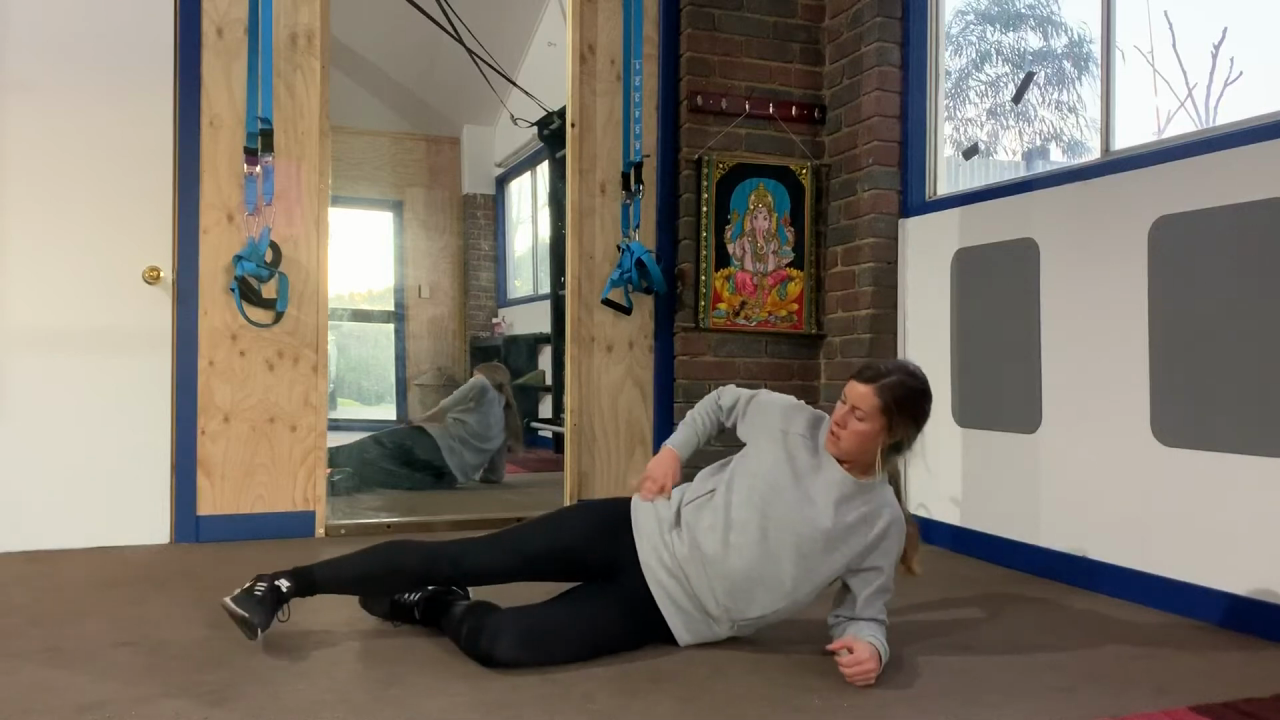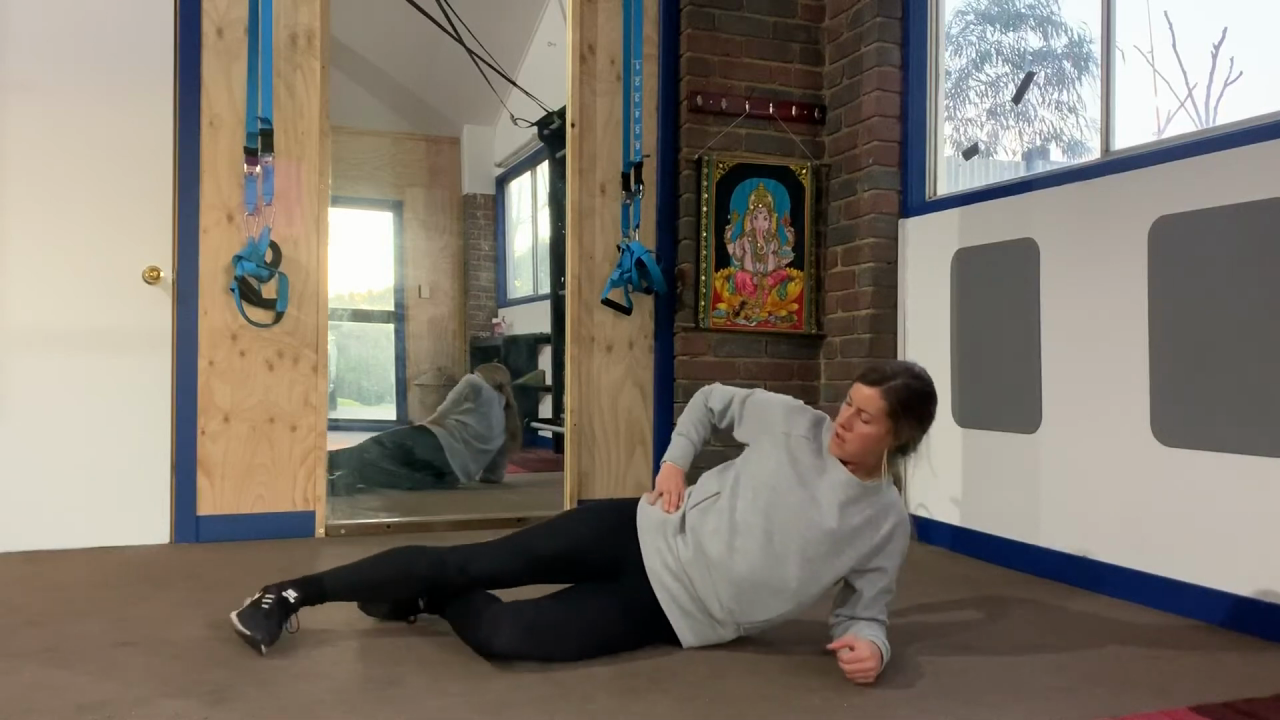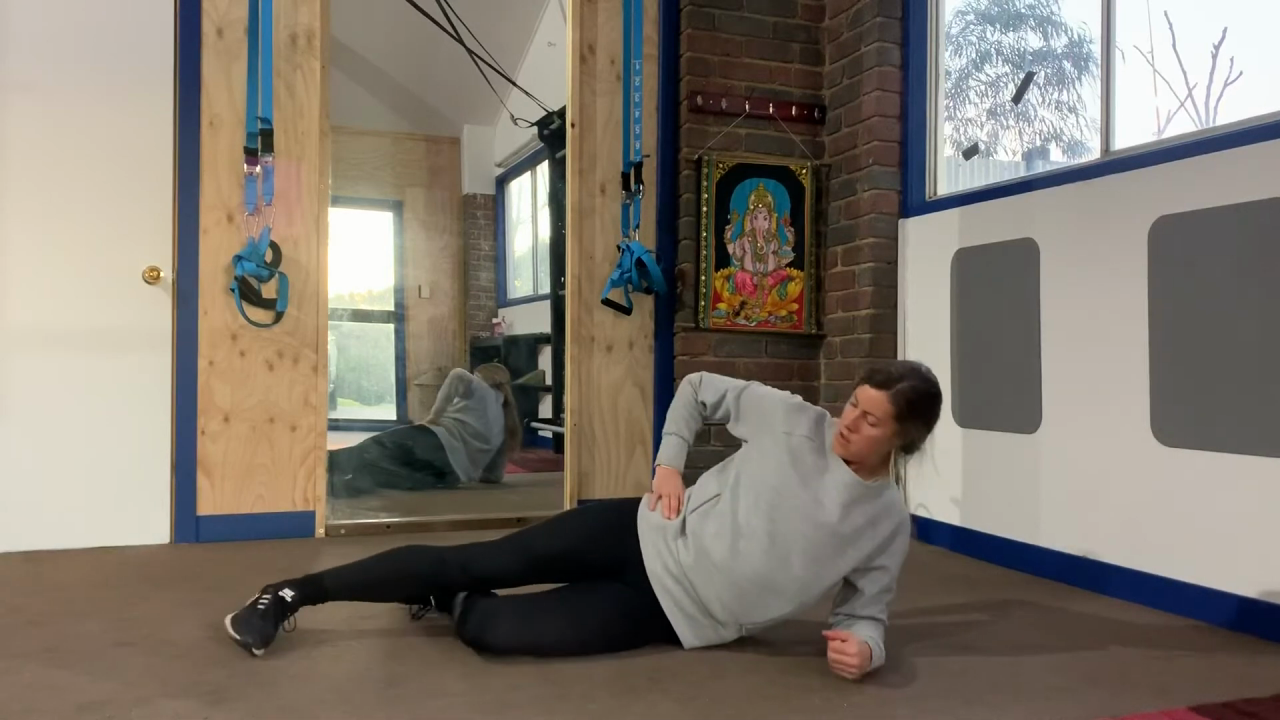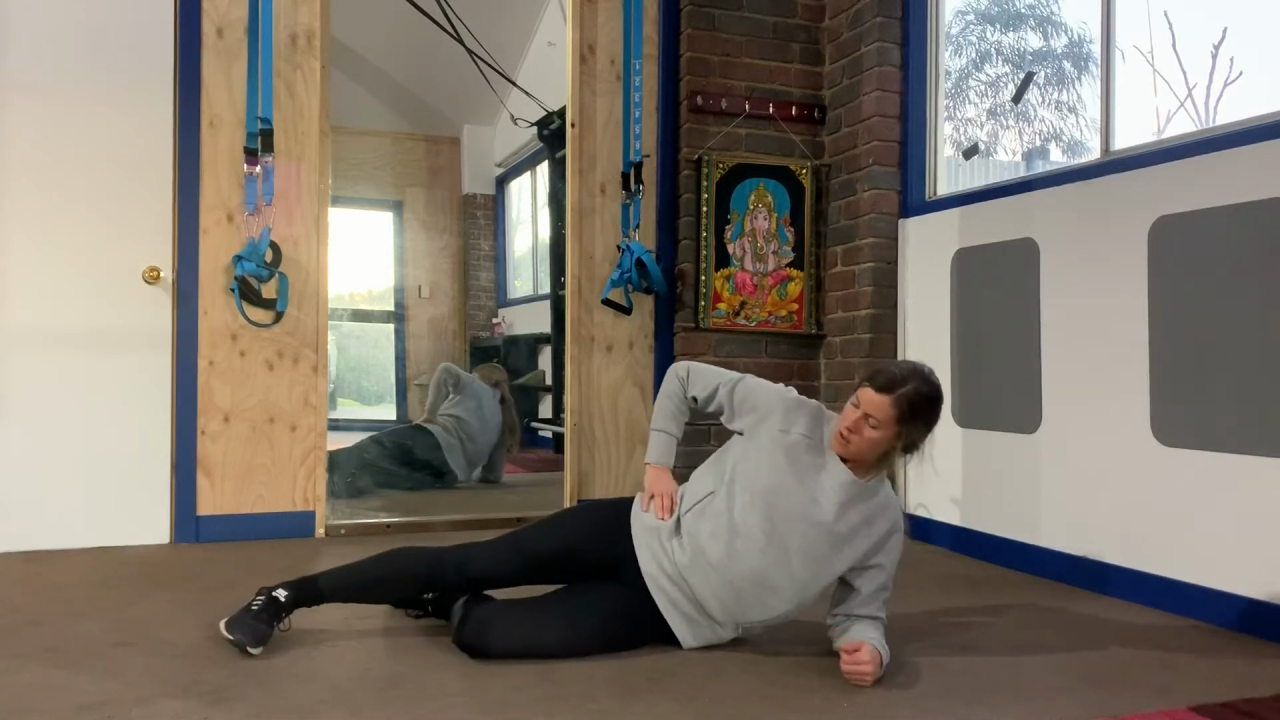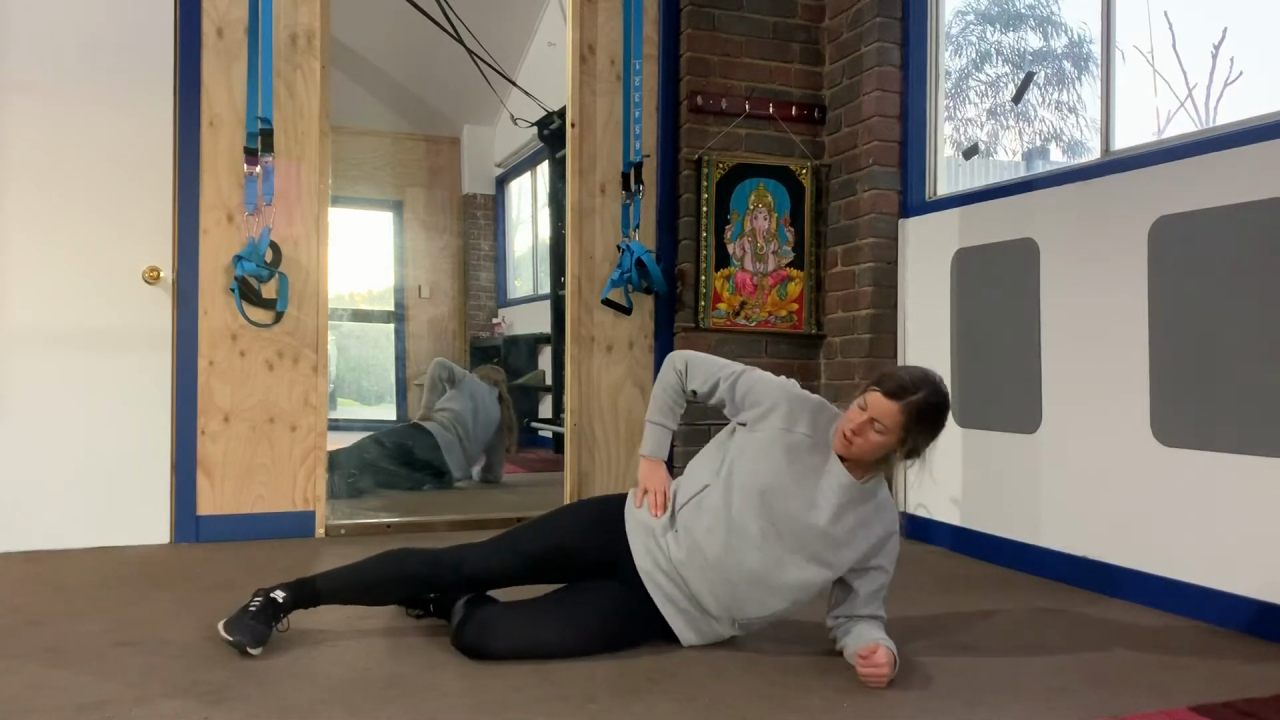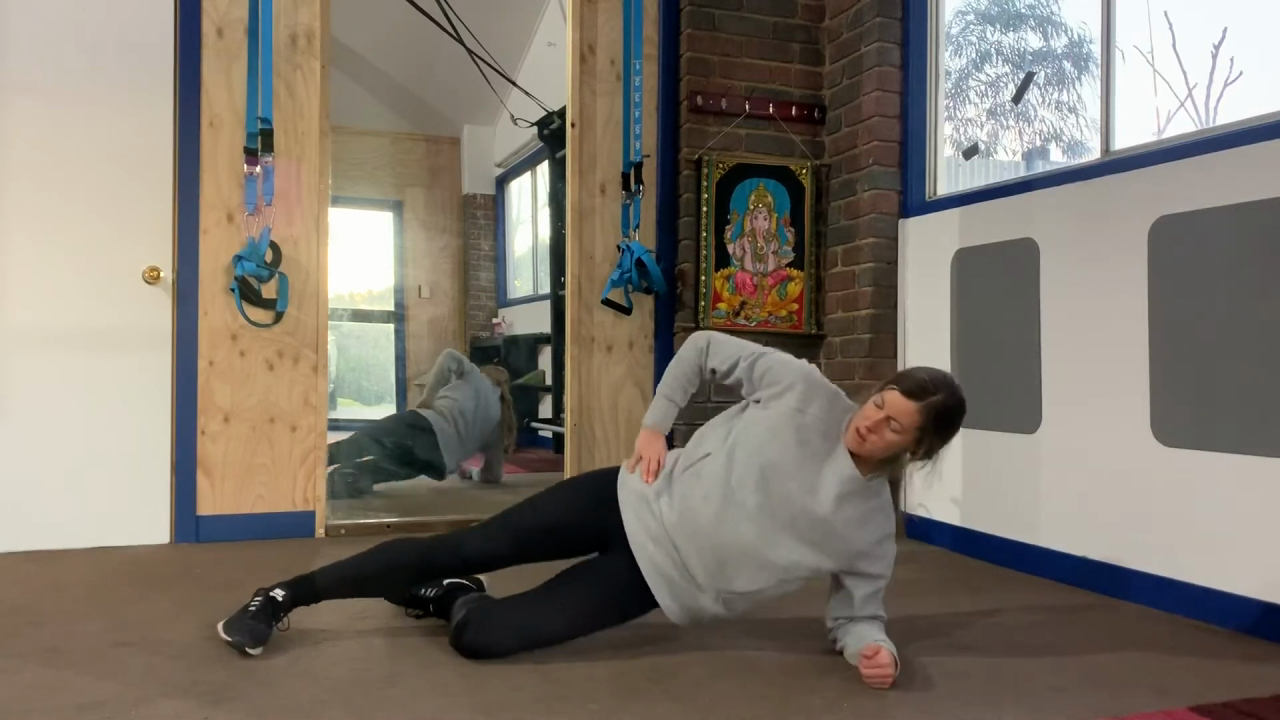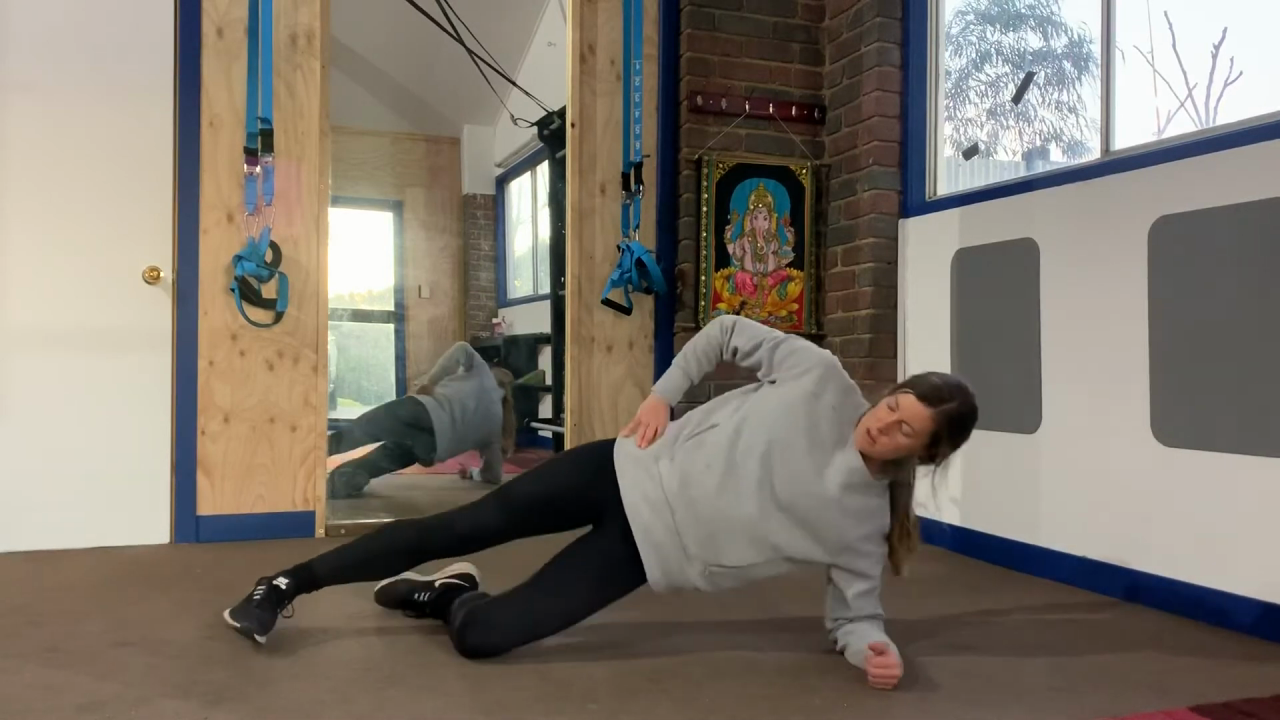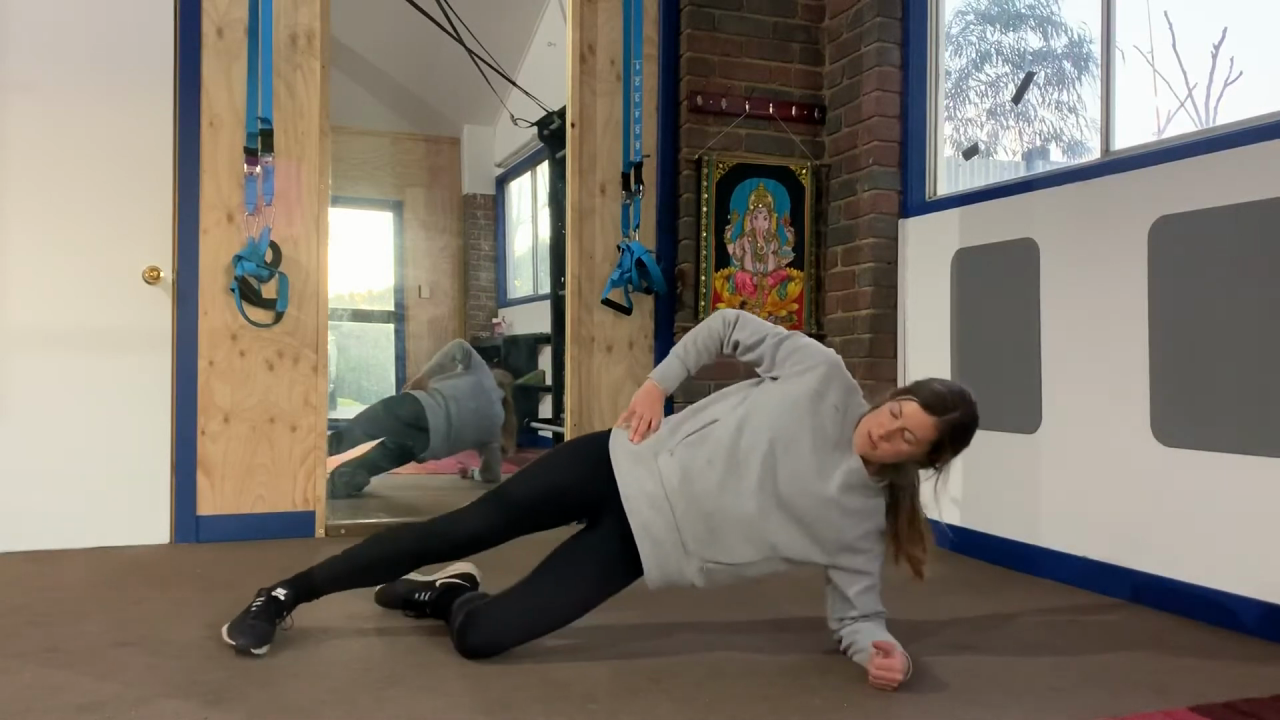
dt=0.2s
person 1, frame 1
left shoulder: (879, 522)
right shoulder: (793, 422)
left elbow: (861, 611)
right elbow: (722, 401)
left wrist: (869, 647)
right wrist: (671, 452)
left hip: (670, 609)
right hip: (642, 533)
left knee: (504, 642)
right knee: (466, 555)
left ankle: (435, 608)
right ankle: (286, 584)
person 1, frame 2
left shoulder: (885, 524)
right shoulder: (795, 423)
left elbow: (862, 612)
right elbow: (709, 400)
left wrist: (870, 648)
right wrist: (673, 465)
left hip: (673, 612)
right hip: (645, 535)
left knee: (504, 632)
right knee: (473, 560)
left ankle: (437, 602)
right ankle: (293, 593)
person 1, frame 3
left shoulder: (886, 525)
right shoulder: (794, 419)
left elbow: (862, 610)
right elbow: (696, 388)
left wrist: (863, 646)
right wrist: (667, 466)
left hip: (672, 611)
right hip: (646, 536)
left knee: (490, 627)
right knee: (474, 560)
left ankle: (450, 601)
right ankle: (292, 593)
person 1, frame 4
left shoulder: (880, 523)
right shoulder: (789, 412)
left elbow: (858, 610)
right elbow: (684, 378)
left wrist: (867, 646)
right wrist: (657, 463)
left hip: (670, 613)
right hip: (643, 535)
left knee: (484, 632)
right knee: (472, 560)
left ankle: (449, 606)
right ankle: (286, 595)
person 1, frame 5
left shoulder: (875, 528)
right shoulder: (791, 406)
left elbow: (857, 611)
right elbow: (682, 368)
left wrist: (873, 648)
right wrist: (651, 455)
left hip: (665, 606)
right hip: (637, 531)
left knee: (485, 636)
right knee: (466, 562)
left ankle: (453, 606)
right ankle: (285, 596)
person 1, frame 6
left shoulder: (869, 525)
right shoulder: (806, 389)
left elbow: (856, 610)
right elbow: (704, 348)
left wrist: (875, 649)
right wrist: (653, 425)
left hip: (656, 573)
right hip: (632, 502)
left knee: (484, 637)
right knee: (465, 547)
left ankle: (450, 600)
right ankle: (284, 596)
person 1, frame 7
left shoulder: (863, 518)
right shoulder: (820, 376)
left elbow: (854, 608)
right elbow: (727, 332)
left wrist: (877, 648)
right wrist: (662, 393)
left hip: (648, 545)
right hip: (630, 473)
left knee: (484, 636)
right knee: (466, 525)
left ankle: (448, 596)
right ankle: (288, 583)
person 1, frame 8
left shoulder: (860, 518)
right shoulder: (822, 374)
left elbow: (856, 608)
right elbow: (729, 326)
left wrist: (884, 650)
right wrist: (658, 383)
left hip: (645, 540)
right hip: (627, 466)
left knee: (483, 636)
right knee: (464, 527)
left ankle: (448, 597)
right ankle: (284, 595)
person 2, frame 1
left shoulder: (486, 394)
right shoulder: (504, 428)
left elbow: (479, 383)
right elbow: (495, 476)
left wrist: (440, 410)
right wrist: (473, 472)
left hip: (431, 440)
right hip: (445, 473)
left knee: (362, 451)
right ankle: (348, 479)
person 2, frame 2
left shoulder: (485, 393)
right shoulder: (505, 427)
left elbow: (470, 382)
right elbow: (495, 475)
left wrist: (439, 415)
right wrist: (472, 471)
left hip: (432, 440)
right hip: (446, 473)
left knee: (365, 454)
person 2, frame 3
left shoulder: (480, 390)
right shoulder: (504, 424)
left elbow: (459, 375)
right elbow: (494, 475)
left wrist: (434, 415)
right wrist: (472, 471)
left hip: (432, 439)
right hip: (448, 471)
left knee: (367, 453)
person 2, frame 4
left shoulder: (475, 386)
right shoulder: (502, 421)
left elbow: (445, 370)
right elbow: (493, 475)
left wrist: (429, 413)
right wrist: (470, 470)
left hip: (429, 438)
right hip: (446, 469)
left knee: (363, 452)
person 2, frame 5
left shoulder: (471, 383)
right shoulder: (499, 418)
left elbow: (439, 365)
right elbow: (493, 475)
left wrist: (426, 409)
right wrist: (468, 471)
left hip: (427, 434)
right hip: (443, 466)
left knee: (360, 453)
person 2, frame 6
left shoulder: (475, 378)
right shoulder: (498, 418)
left elbow: (450, 356)
right elbow: (493, 475)
left wrist: (428, 396)
right wrist: (471, 472)
left hip: (424, 422)
right hip: (437, 456)
left knee: (354, 446)
right ankle: (346, 479)
person 2, frame 7
left shoulder: (482, 374)
right shoulder: (497, 417)
left elbow: (463, 349)
right elbow: (493, 475)
left wrist: (429, 381)
right wrist: (473, 473)
left hip: (418, 409)
right hip: (429, 442)
left knee: (348, 437)
right ankle: (344, 477)
person 2, frame 8
left shoulder: (480, 373)
right shoulder: (495, 418)
left elbow: (459, 347)
right elbow: (492, 475)
left wrist: (424, 375)
right wrist: (474, 473)
left hip: (413, 405)
right hip: (425, 435)
left knee: (346, 437)
right ankle: (345, 477)
